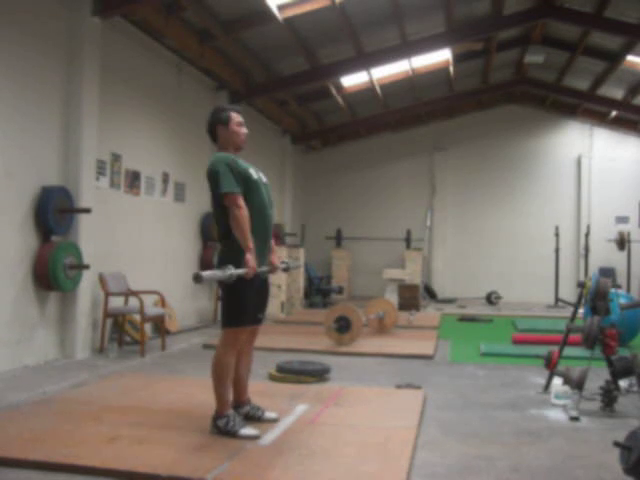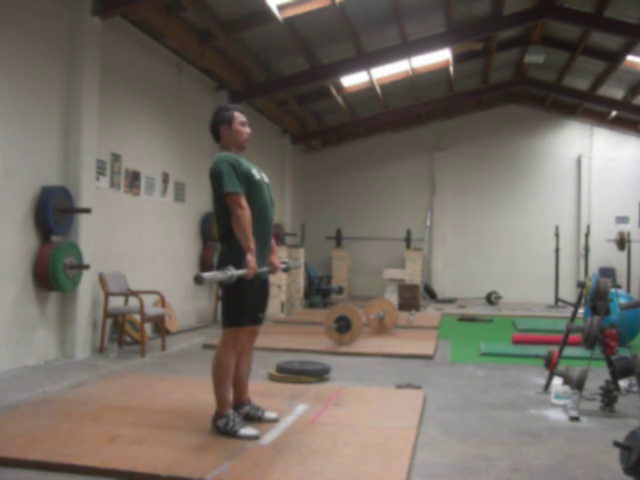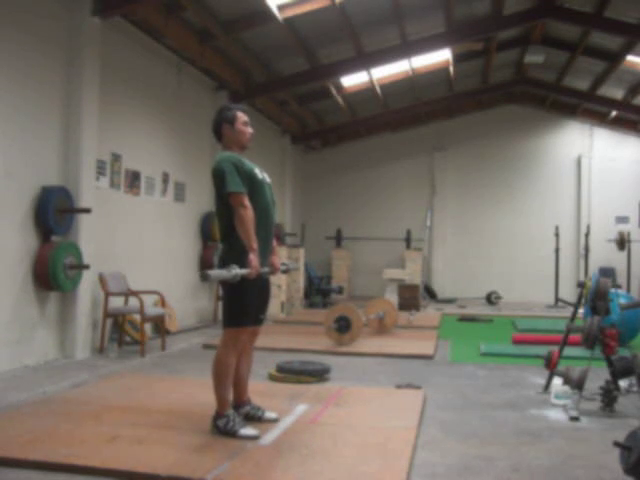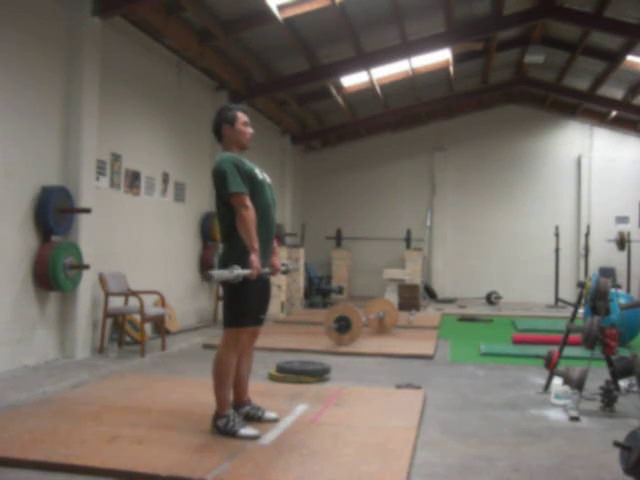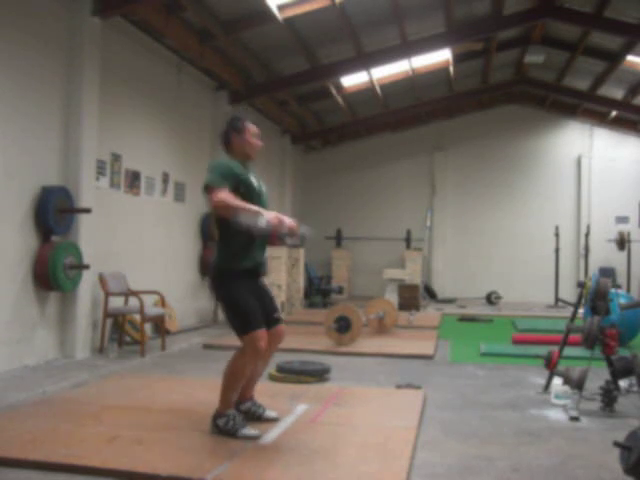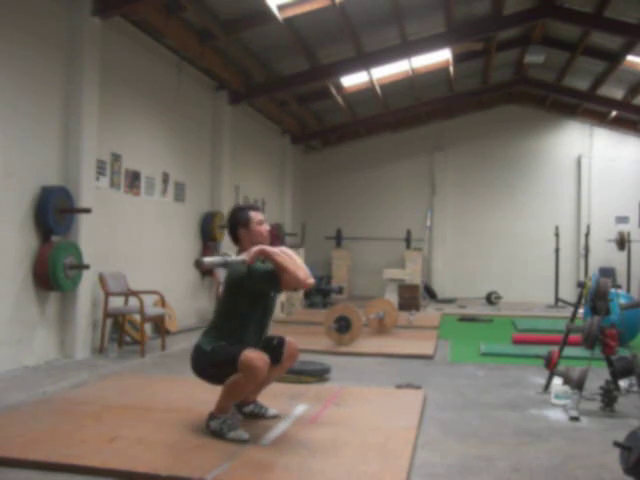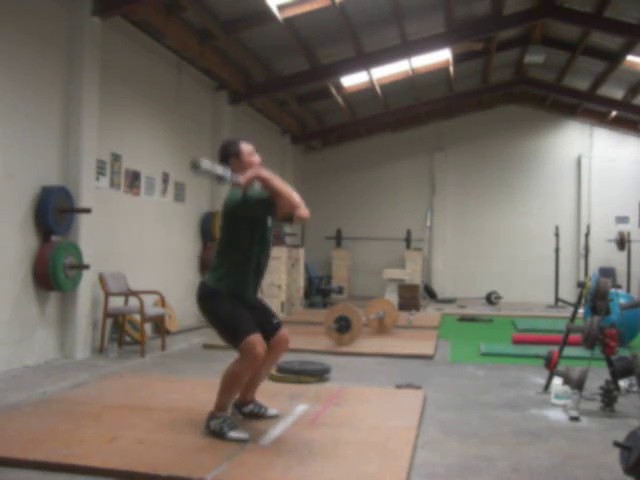
dt=0.4s
person 1, frame 1
left shoulder: (245, 165)
right shoulder: (224, 163)
left elbow: (260, 211)
right elbow: (237, 207)
left wrist: (271, 252)
right wrist: (248, 252)
left hip: (256, 265)
right hip: (239, 263)
left knee: (248, 337)
right knee: (233, 339)
left ankle: (242, 403)
right ankle: (223, 415)
person 1, frame 2
left shoulder: (247, 166)
right shoulder: (225, 163)
right elbow: (240, 208)
left wrist: (271, 252)
right wrist: (248, 252)
left hip: (257, 265)
right hip: (239, 264)
left knee: (248, 337)
right knee: (233, 339)
left ankle: (242, 403)
right ankle: (223, 415)
person 1, frame 3
left shoulder: (248, 165)
right shoulder: (228, 163)
right elbow: (242, 208)
left wrist: (272, 253)
right wrist: (251, 252)
left hip: (259, 265)
right hip: (241, 264)
left knee: (249, 337)
right knee: (233, 339)
left ankle: (242, 403)
right ankle: (223, 415)
person 1, frame 4
left shoulder: (247, 165)
right shoulder: (228, 163)
right elbow: (244, 208)
left wrist: (273, 254)
right wrist: (252, 253)
left hip: (259, 265)
right hip: (242, 264)
left knee: (249, 338)
right knee: (234, 339)
left ankle: (242, 403)
right ankle: (223, 415)
person 1, frame 5
left shoulder: (248, 174)
right shoulder: (224, 168)
left elbow: (261, 216)
right elbow: (218, 201)
left wrist: (282, 221)
right wrist: (261, 213)
left hip: (251, 272)
right hip: (233, 273)
left knee: (275, 335)
right knee: (256, 342)
left ankle: (245, 401)
right ankle: (224, 414)
person 1, frame 6
left shoulder: (261, 264)
right shoulder: (247, 271)
left elbow: (306, 279)
right elbow: (302, 281)
left wrist: (282, 252)
right wrist: (270, 252)
right hip: (210, 354)
left knee: (290, 350)
right knee: (258, 363)
left ankle: (246, 401)
right ankle: (218, 416)
person 1, frame 7
left shoulder: (257, 197)
right shoulder: (243, 198)
left elbow: (300, 212)
right elbow: (295, 208)
left wrist: (267, 179)
right wrist: (264, 176)
left hip: (242, 293)
right hip: (220, 293)
left knee: (280, 341)
right knee: (254, 349)
left ankle: (245, 400)
right ankle: (218, 416)
